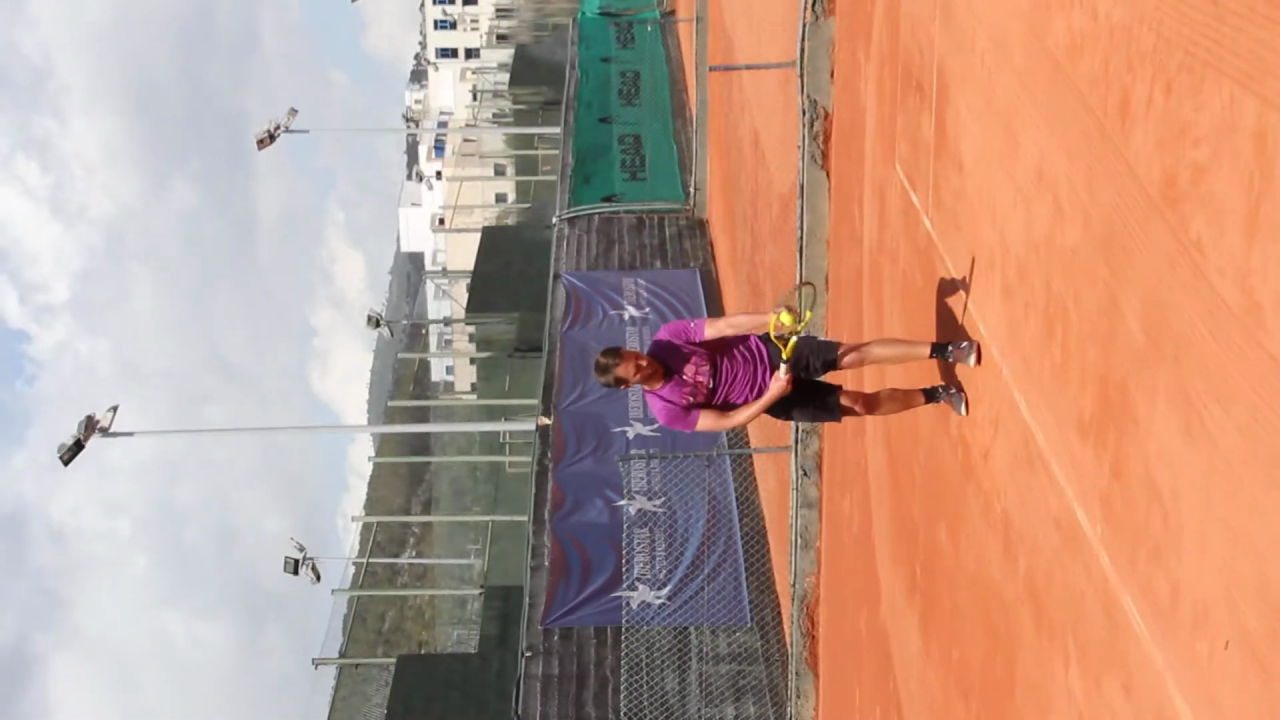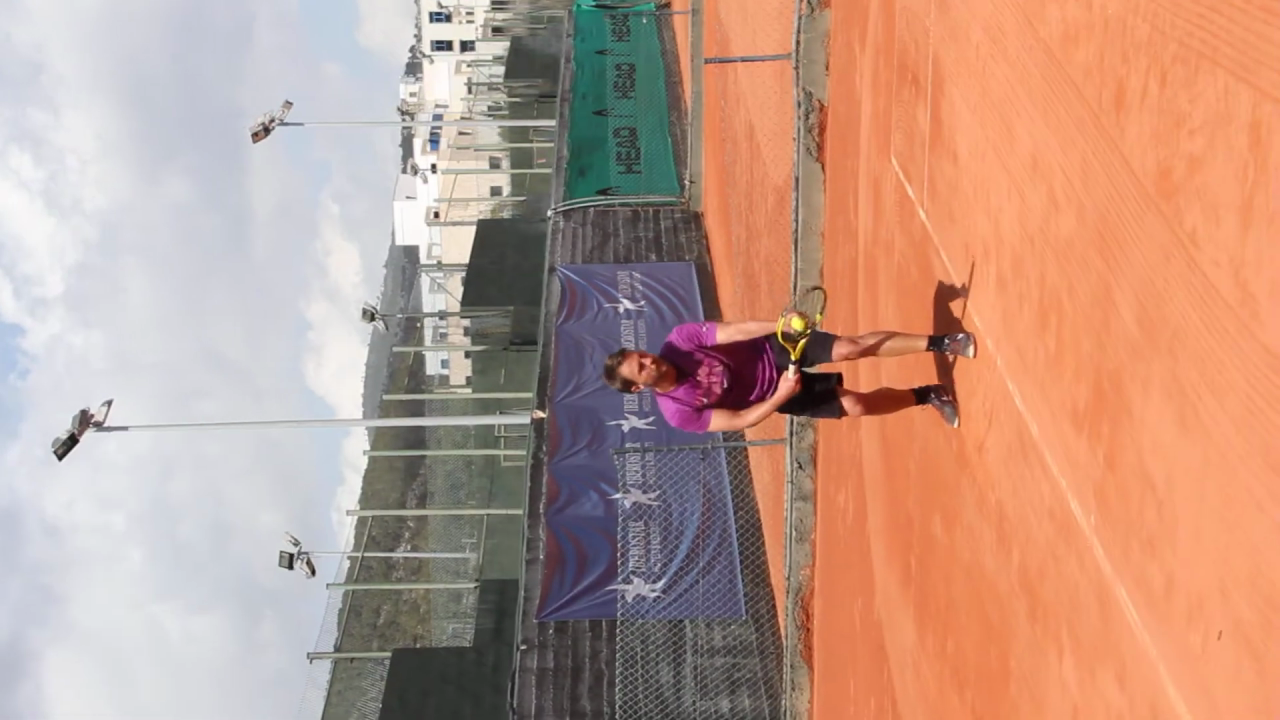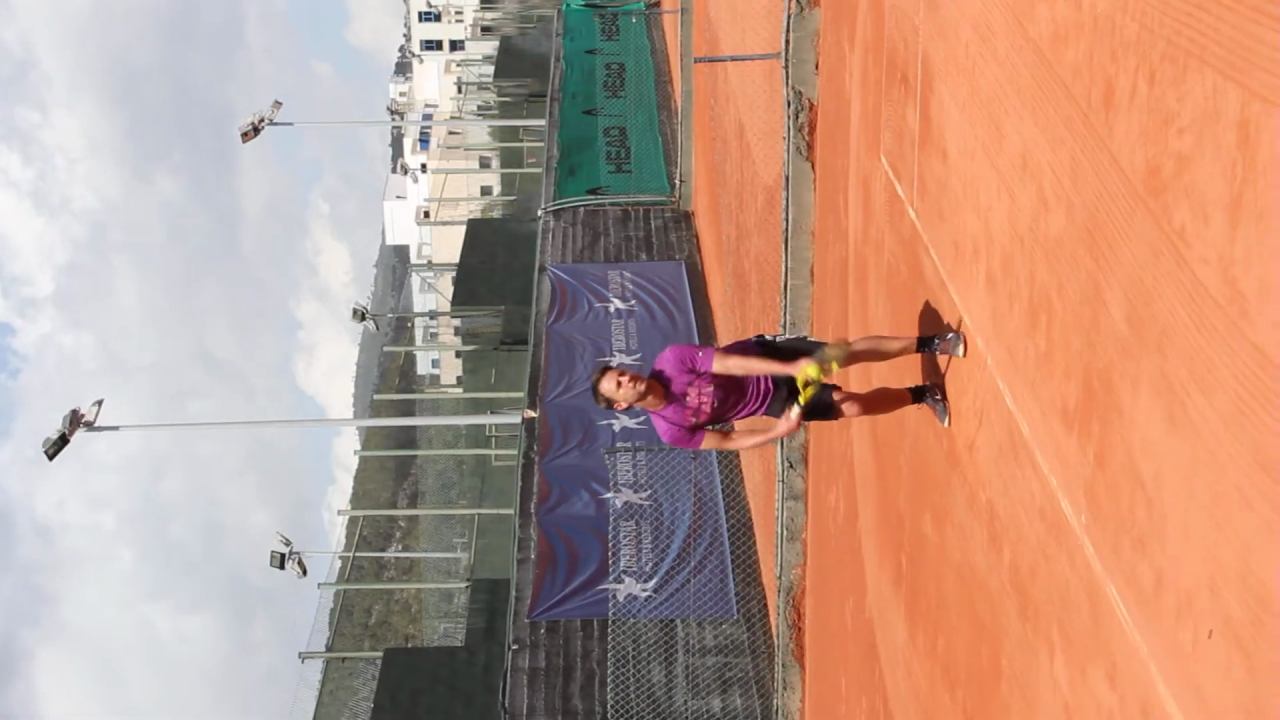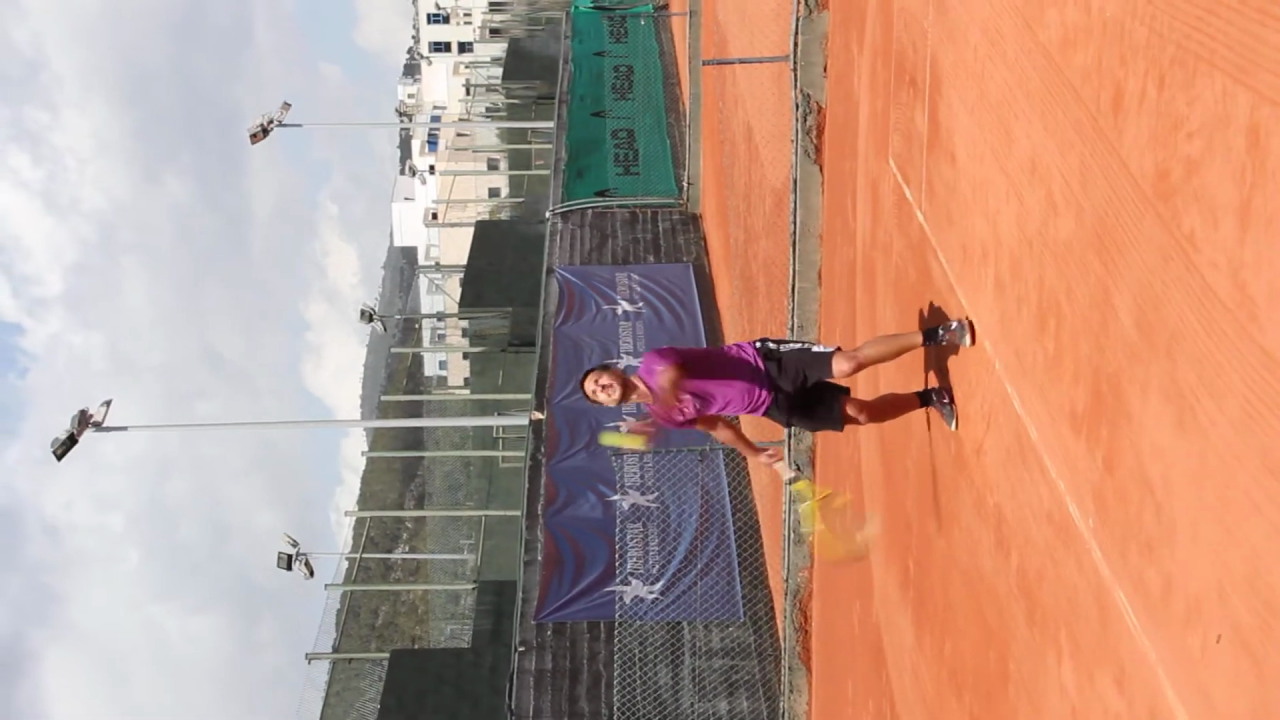
dt=0.3s
person 1, frame 1
left shoulder: (667, 338)
right shoulder: (666, 410)
left elbow: (724, 325)
right elbow: (727, 422)
left wrist: (772, 318)
right wrist: (771, 396)
left hip: (768, 351)
right hip: (768, 398)
left knee: (855, 354)
right knee: (858, 405)
left ankle: (946, 350)
right ankle: (936, 395)
person 1, frame 2
left shoulder: (678, 341)
right shoulder: (679, 411)
left elbow: (735, 330)
right elbow: (739, 421)
right wrist: (781, 396)
left hip: (775, 348)
right hip: (774, 393)
left knee: (850, 348)
right knee: (855, 405)
left ankle: (941, 343)
right ankle: (928, 395)
person 1, frame 3
left shoulder: (671, 360)
right shoulder: (671, 430)
left elbow: (734, 362)
right elbow: (727, 441)
left wrist: (794, 367)
right wrist: (778, 431)
left hip: (762, 355)
right hip: (768, 400)
left knee: (841, 354)
right knee: (852, 406)
left ankle: (931, 343)
right ankle: (922, 394)
person 1, frame 4
left shoulder: (653, 364)
right shoulder: (665, 416)
left elbow: (672, 382)
left wrist: (659, 410)
right wrist: (754, 453)
left hip: (765, 362)
right hip: (775, 404)
left knee: (847, 364)
right knee: (861, 413)
left ankle: (938, 335)
right ankle: (930, 398)
